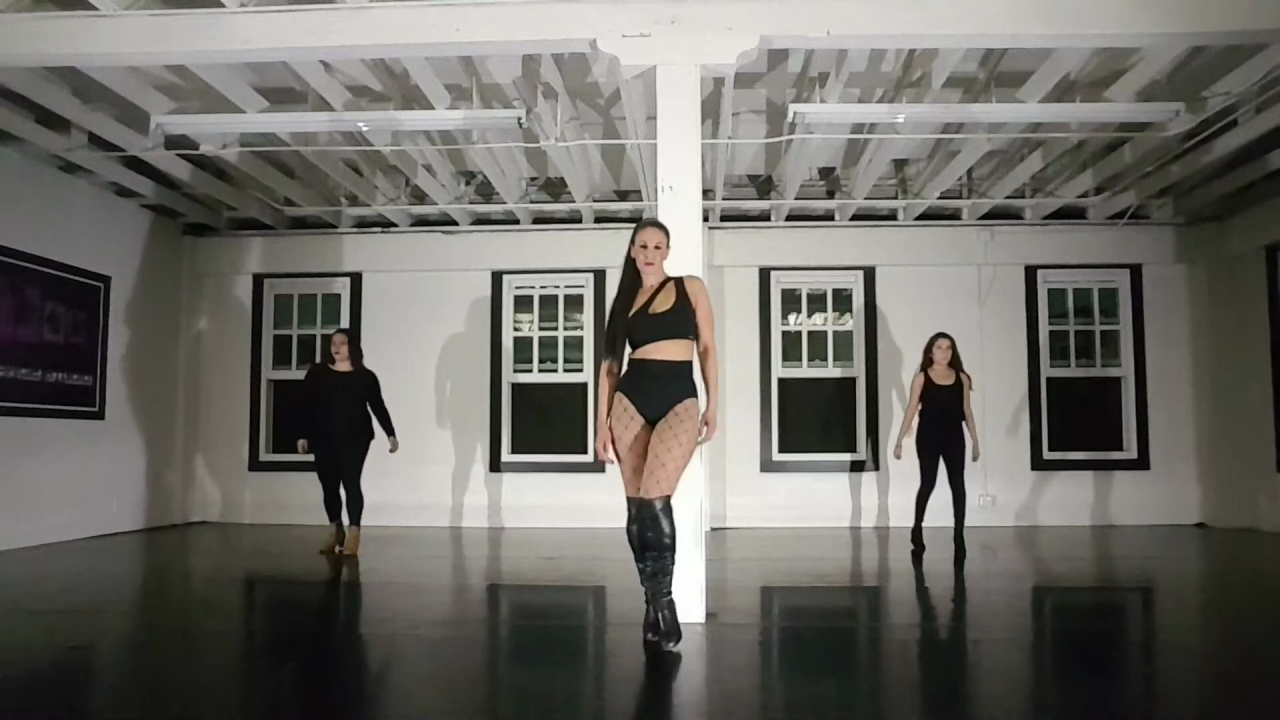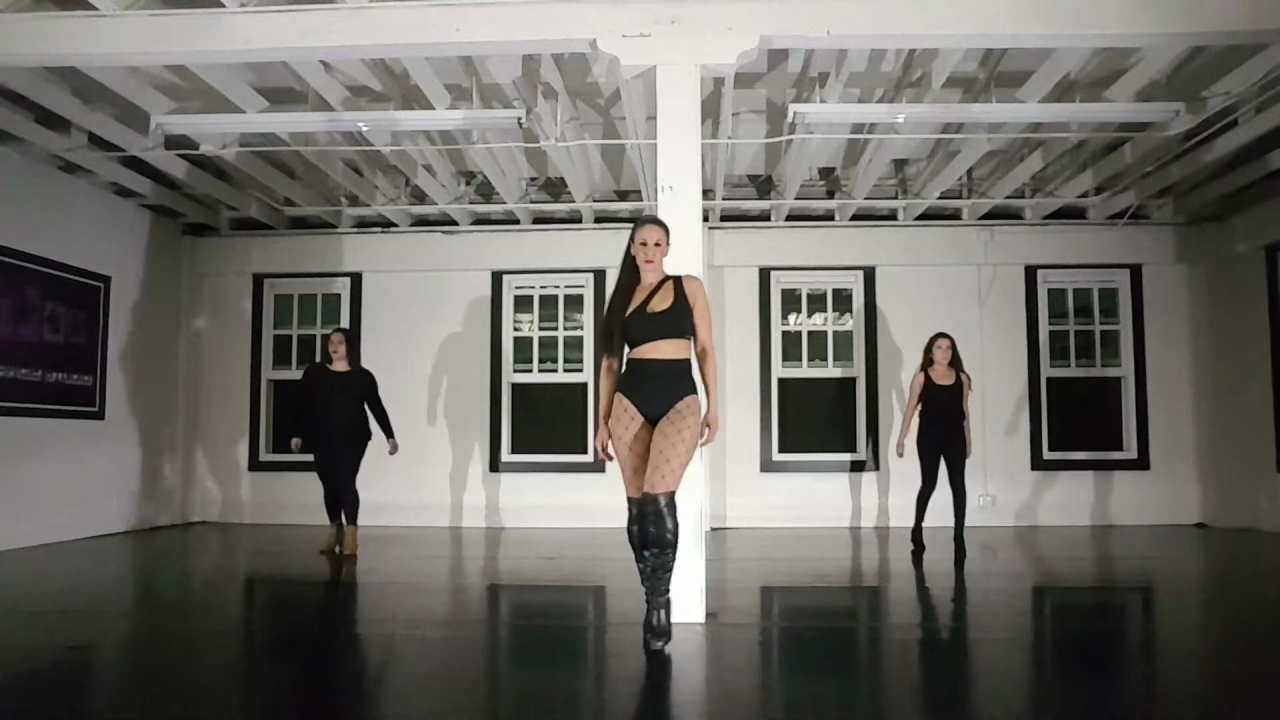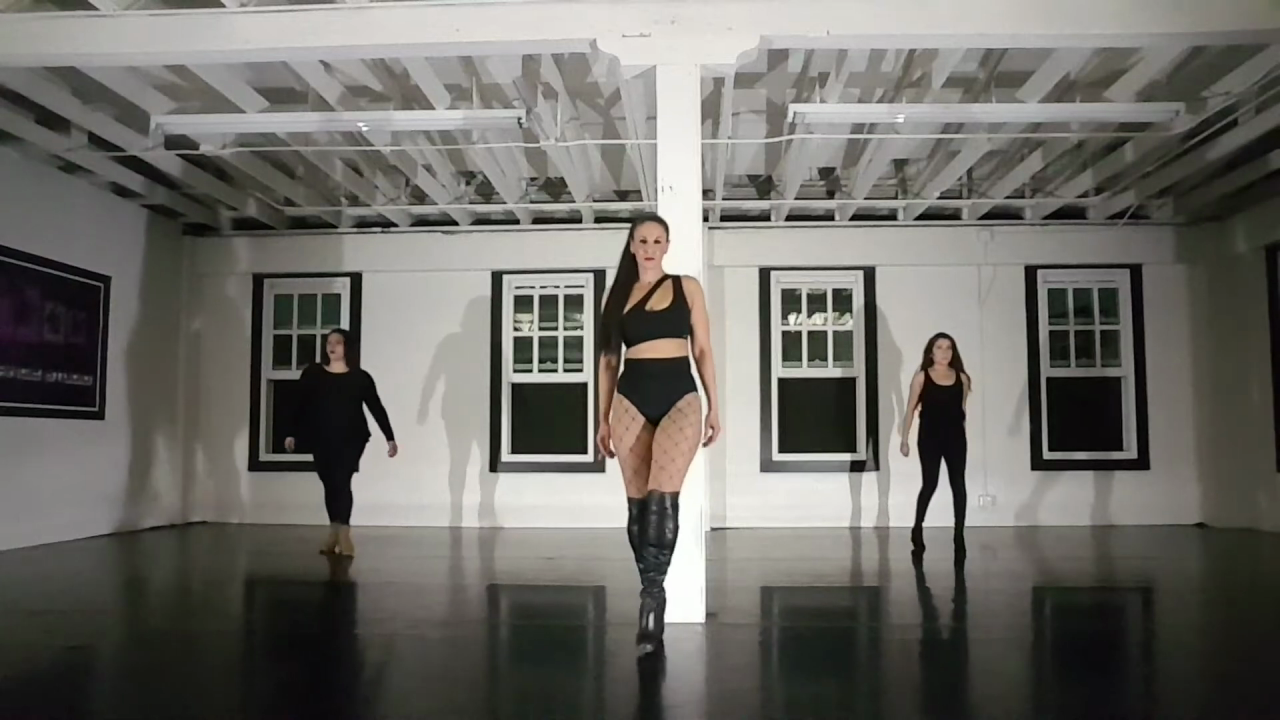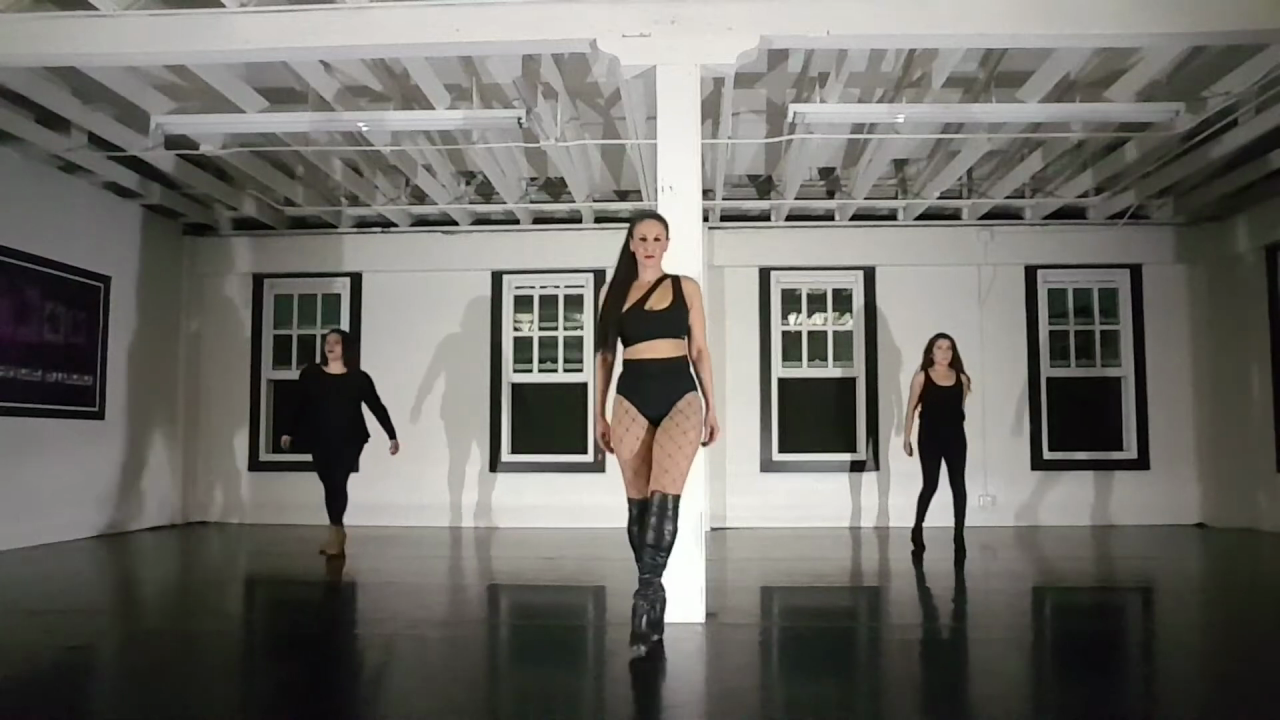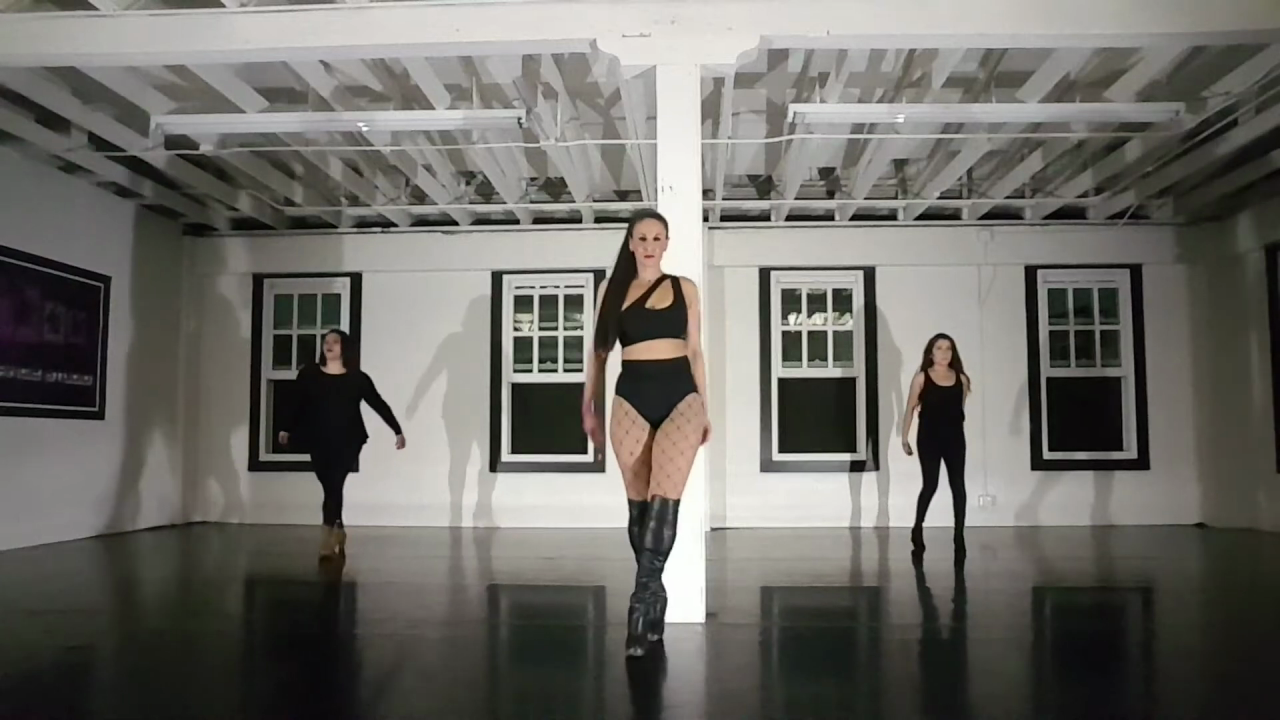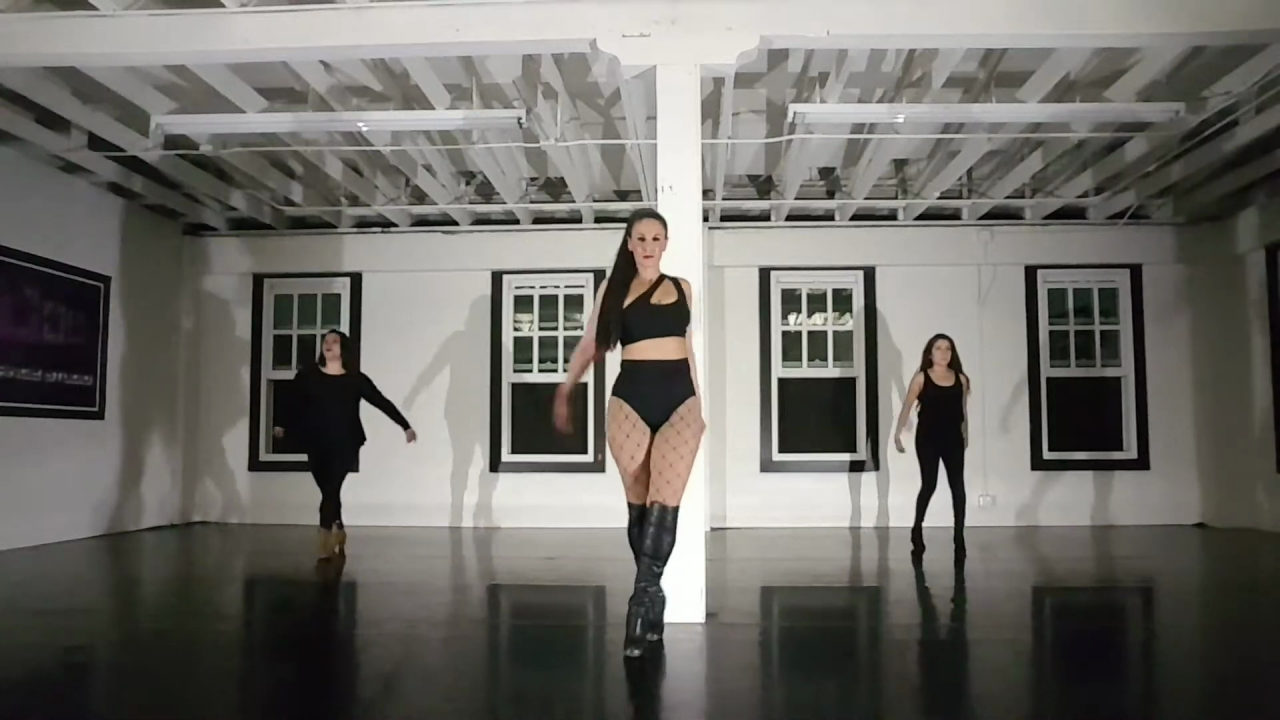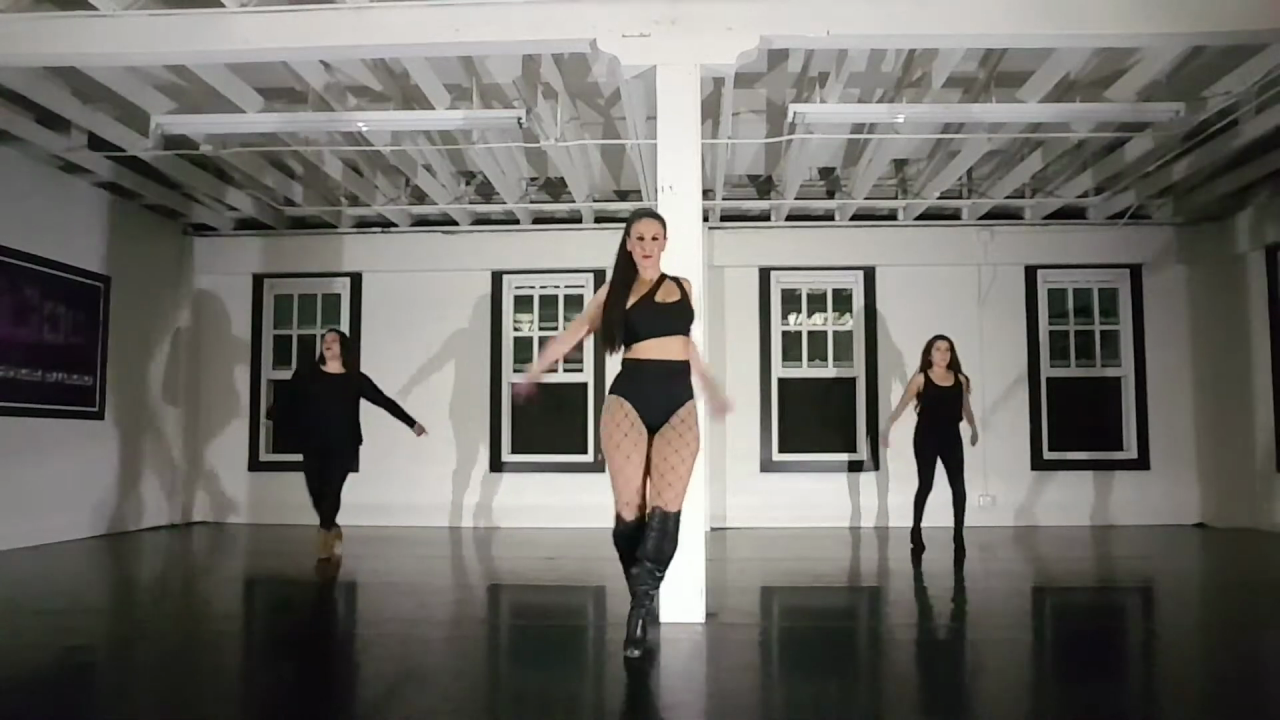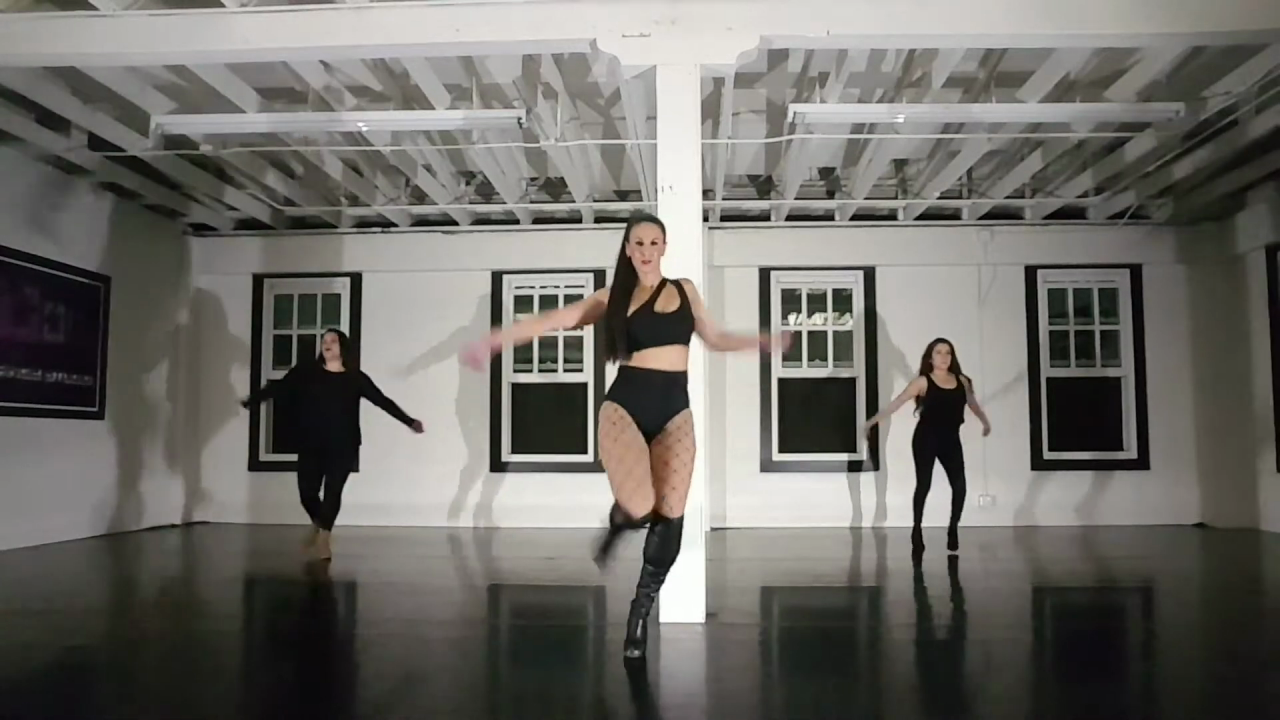
dt=0.1s
person 1, frame 1
left shoulder: (691, 287)
right shoulder: (624, 300)
left elbow: (707, 347)
right elbow: (610, 364)
left wrist: (712, 404)
right wrist: (602, 423)
left hip: (679, 400)
right hip: (631, 401)
left knee: (655, 497)
right knee: (637, 505)
left ankle: (664, 601)
right ankle: (652, 602)
person 1, frame 2
left shoulder: (689, 287)
right shoulder: (621, 296)
left elbow: (705, 348)
right elbow: (610, 362)
left wrist: (713, 405)
right wrist: (602, 423)
left hip: (679, 398)
right hip: (631, 399)
left knee: (659, 495)
right knee: (638, 504)
left ankle: (658, 601)
right ankle: (654, 598)
person 1, frame 3
left shoulder: (687, 287)
right shoulder: (618, 293)
left elbow: (702, 349)
right elbow: (609, 359)
left wrist: (715, 406)
right wrist: (603, 419)
left hip: (679, 396)
right hip: (631, 399)
left knee: (663, 495)
right knee: (639, 503)
left ankle: (651, 600)
right ankle: (653, 595)
person 1, frame 4
left shoulder: (686, 287)
right shoulder: (615, 290)
left elbow: (700, 349)
right elbow: (606, 354)
left wrist: (712, 407)
right wrist: (600, 414)
left hip: (679, 396)
right hip: (632, 398)
left knee: (665, 497)
right knee: (640, 504)
left ankle: (645, 603)
right ankle: (654, 593)
person 1, frame 5
left shoulder: (684, 288)
right shoulder: (613, 289)
right elbow: (600, 351)
left wrist: (704, 407)
right wrist: (588, 407)
left hip: (678, 398)
right hip: (631, 400)
left knee: (664, 500)
right knee: (640, 505)
left ankle: (642, 602)
right ankle: (654, 594)
person 1, frame 6
left shoulder: (681, 287)
right shoulder: (613, 289)
right elbow: (590, 345)
left wrist: (698, 406)
right wrist: (563, 394)
left hip: (680, 401)
right hip: (630, 400)
left knee: (666, 504)
right knee: (640, 506)
left ankle: (640, 603)
right ankle: (652, 593)
person 1, frame 7
left shoulder: (683, 286)
right shoulder: (614, 291)
right elbow: (573, 334)
left wrist: (712, 388)
right wrist: (532, 374)
left hip: (678, 404)
right hip: (628, 400)
left knee: (667, 510)
right knee: (630, 512)
left ankle: (641, 606)
right ankle: (638, 588)
person 1, frame 8
left shoulder: (686, 292)
right shoulder: (611, 297)
left elbow: (712, 337)
right elbow: (555, 319)
left wrist: (758, 341)
right wrist: (496, 339)
left hip: (675, 409)
right hip: (624, 407)
left knee: (671, 514)
right knee: (638, 508)
left ankle: (642, 608)
right ankle: (617, 526)
person 2, frame 1
left shoulder: (365, 377)
right shoulder: (317, 373)
left elbow: (378, 406)
right elbow: (307, 406)
left wrist: (391, 434)
right wrist: (304, 435)
left hip: (355, 439)
right hip: (324, 439)
left knee: (351, 483)
right knee: (329, 486)
left ankle: (353, 534)
right ankle: (336, 531)
person 2, frame 2
left shoulder: (362, 376)
right shoulder: (314, 372)
left elbow: (376, 407)
right elbow: (304, 405)
left wrist: (390, 436)
right wrist: (298, 434)
left hip: (352, 439)
right hip: (322, 439)
left knee: (346, 482)
right knee: (329, 485)
left ankle: (351, 533)
right ankle: (336, 532)
person 2, frame 3
left shoulder: (360, 378)
right shoulder: (312, 374)
left elbow: (376, 408)
right elbow: (301, 406)
left wrist: (390, 437)
right wrist: (293, 434)
left hip: (350, 440)
right hip: (321, 440)
left knee: (341, 482)
right knee: (330, 485)
left ankle: (344, 533)
right ankle: (335, 532)
person 2, frame 4
left shoulder: (358, 378)
right shoulder: (310, 374)
left elbow: (377, 407)
right elbow: (300, 407)
left wrist: (393, 436)
right wrist: (290, 433)
left hip: (349, 441)
right hip: (320, 441)
left knee: (337, 483)
right knee: (331, 486)
left ankle: (334, 534)
right ankle: (336, 532)
person 2, frame 5
left shoulder: (357, 378)
right shoulder: (308, 374)
left elbow: (379, 405)
right elbow: (298, 405)
left wrist: (397, 431)
right wrist: (287, 429)
left hip: (347, 441)
right hip: (318, 441)
left knee: (334, 484)
right knee: (329, 487)
left ankle: (327, 534)
right ankle: (338, 531)
person 2, frame 6
left shoulder: (356, 380)
right shoulder: (307, 374)
left elbow: (382, 402)
right elbow: (294, 401)
left wrist: (406, 426)
right wrist: (283, 424)
left hip: (345, 444)
right hip: (316, 443)
left knee: (332, 488)
right knee: (327, 489)
left ankle: (325, 535)
right ankle: (337, 531)
person 2, frame 7
left shoulder: (356, 379)
right shoulder: (306, 373)
left elbow: (384, 401)
right elbow: (288, 398)
left wrist: (412, 423)
right wrist: (273, 416)
left hip: (343, 443)
right hip: (313, 443)
left knee: (332, 489)
right knee: (316, 490)
left ankle: (325, 534)
right ankle: (332, 529)
person 2, frame 8
left shoulder: (356, 378)
right shoulder: (308, 371)
left elbow: (381, 400)
right elbow: (279, 387)
left wrist: (409, 421)
right wrist: (250, 402)
left hip: (343, 444)
right hip: (311, 442)
left knee: (332, 491)
right knee: (307, 491)
left ankle: (324, 535)
right ankle: (317, 525)
person 3, frame 1
left shoulder: (961, 378)
right shoulder: (922, 378)
left elbow: (967, 411)
right elbow: (911, 410)
left wrist: (975, 440)
right wrist: (899, 440)
left hip: (954, 437)
right hip: (928, 437)
left knee: (958, 485)
right knee: (928, 484)
left ankle: (959, 535)
right ankle: (917, 530)
person 3, frame 2
left shoulder: (961, 378)
right shoulder: (921, 377)
left elbow: (964, 411)
right elbow: (911, 409)
left wrist: (968, 439)
right wrist: (901, 439)
left hip: (955, 437)
right hip: (929, 437)
left knee: (958, 485)
right knee: (929, 484)
left ankle: (959, 536)
right ankle: (917, 529)
person 3, frame 3
left shoulder: (962, 378)
right shoulder: (922, 377)
left elbow: (962, 409)
right elbow: (911, 408)
left wrist: (964, 437)
right wrist: (904, 438)
left hip: (955, 437)
right hip: (930, 437)
left knee: (958, 485)
right knee: (930, 484)
left ankle: (959, 536)
right ankle: (917, 530)
person 3, frame 4
left shoulder: (962, 379)
right shoulder: (922, 377)
left elbow: (960, 409)
right elbow: (911, 408)
right wrist: (906, 437)
left hip: (956, 437)
right hip: (930, 437)
left knee: (958, 485)
right knee: (930, 485)
left ankle: (959, 536)
right ankle: (917, 529)
person 3, frame 5
left shoulder: (961, 379)
right shoulder: (921, 378)
right elbow: (911, 408)
right wrist: (904, 437)
left hip: (954, 437)
right hip: (929, 438)
left knee: (958, 485)
right knee: (930, 485)
left ankle: (959, 536)
right ankle: (917, 530)
person 3, frame 6
left shoulder: (960, 379)
right shoulder: (921, 378)
right elbow: (907, 406)
left wrist: (965, 433)
right wrist: (897, 433)
left hip: (953, 437)
right hip: (928, 437)
left knee: (957, 486)
right knee: (929, 485)
left ankle: (959, 537)
right ankle: (917, 531)
person 3, frame 7
left shoulder: (960, 379)
right shoulder: (920, 379)
left elbow: (965, 406)
right elbow: (903, 404)
left wrist: (974, 429)
right wrist: (887, 428)
left hip: (951, 437)
right hip: (926, 437)
left knee: (958, 485)
right knee: (925, 484)
left ankle: (958, 536)
right ankle: (916, 531)
person 3, frame 8
left shoulder: (961, 381)
right shoulder: (923, 382)
left elbow: (972, 403)
right elbow: (897, 402)
left wrist: (985, 421)
right wrist: (873, 421)
left hip: (951, 439)
right hip: (926, 438)
left knee: (960, 486)
right knee: (924, 485)
left ankle: (952, 533)
right ankle: (917, 531)
